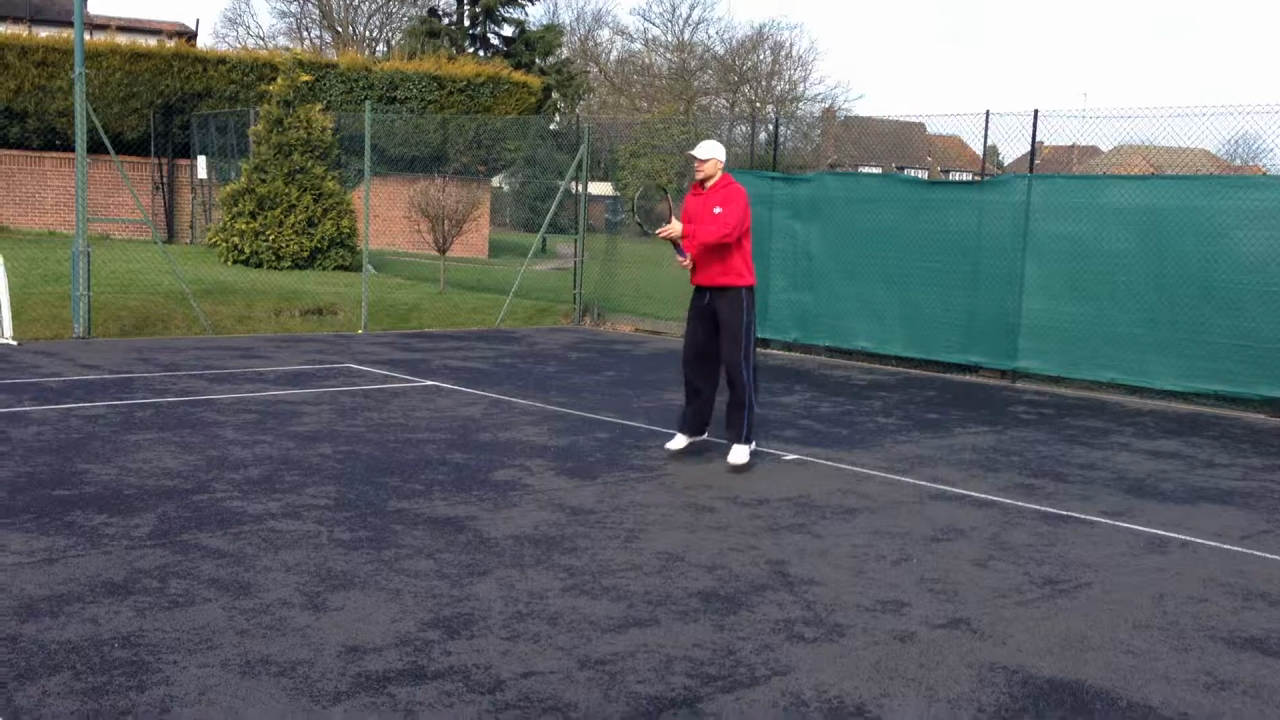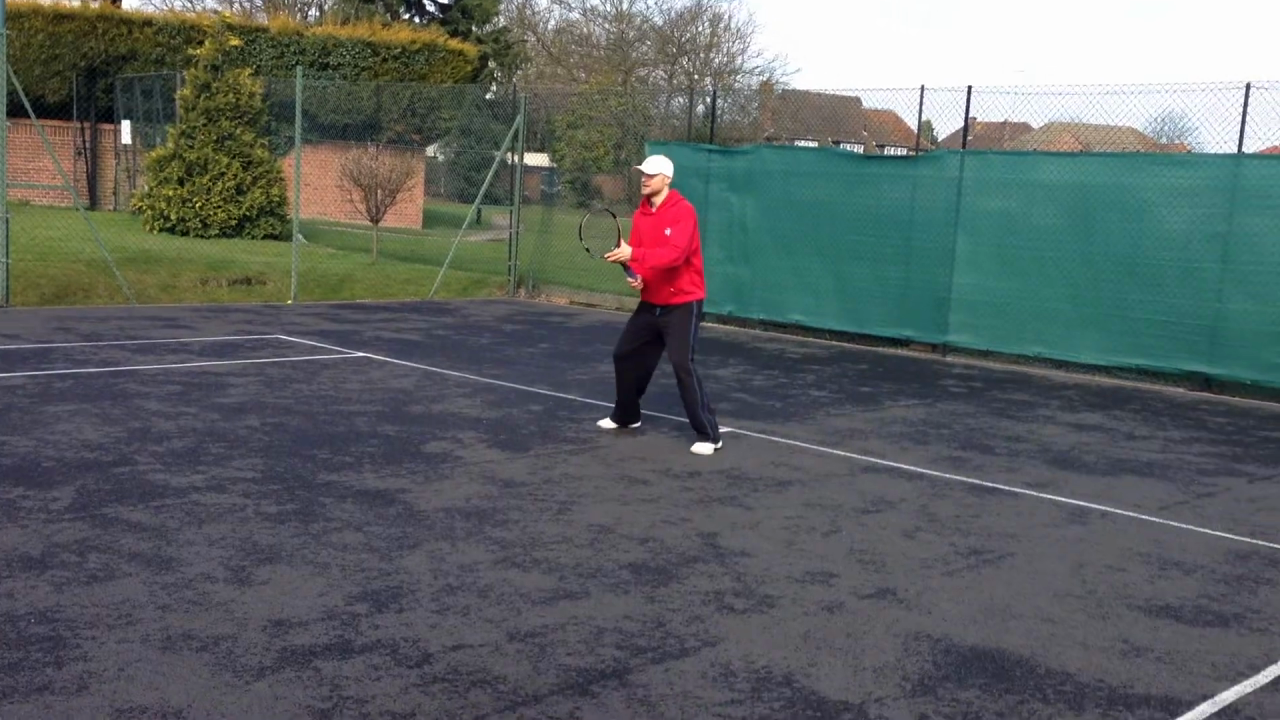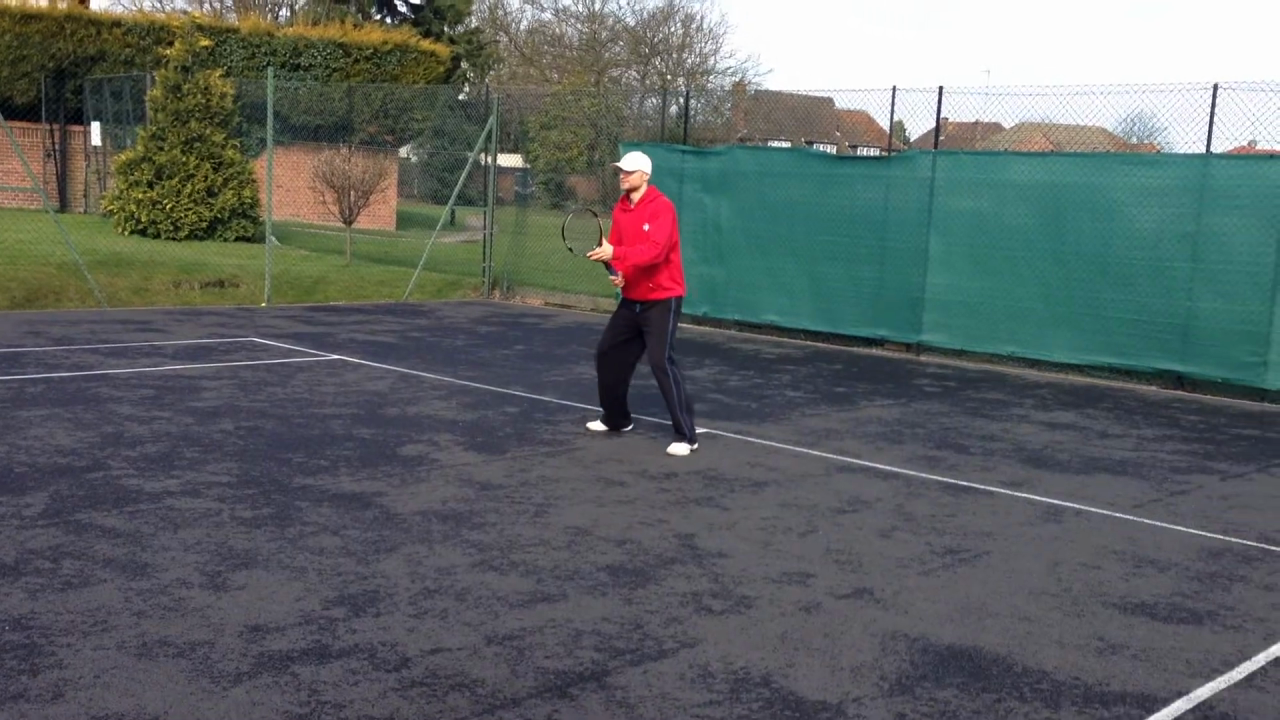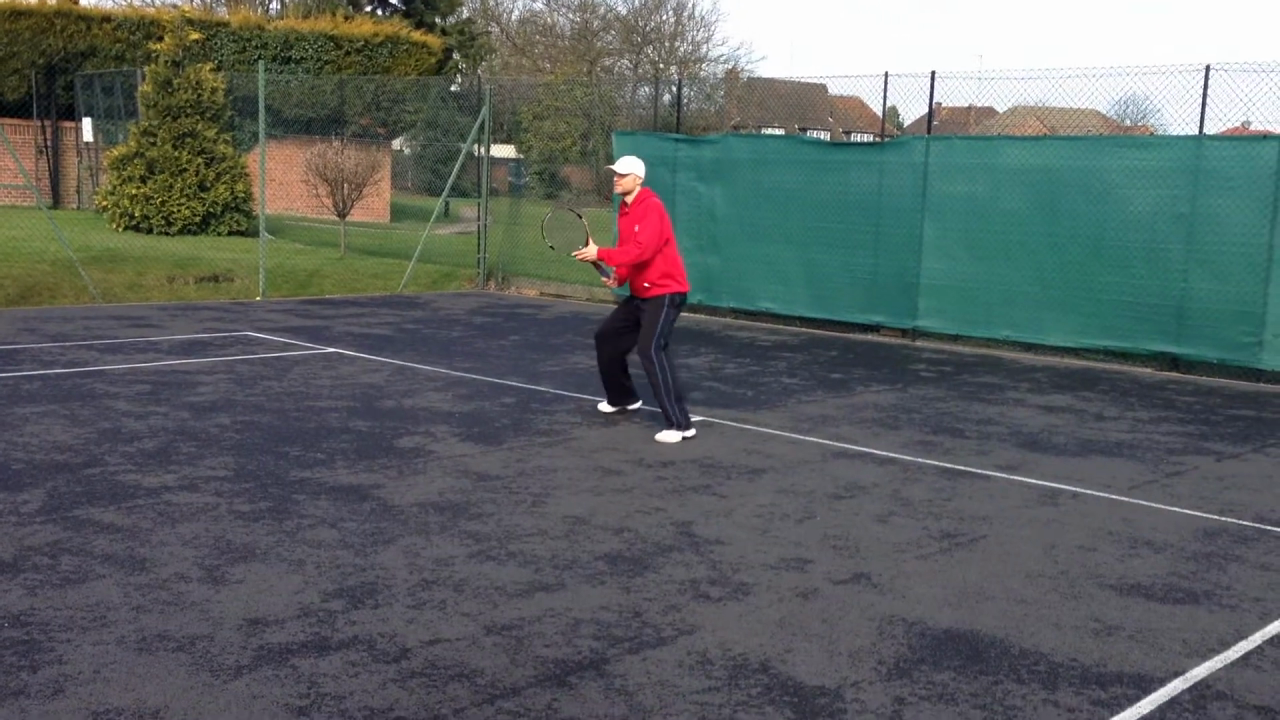
dt=0.4s
person 1, frame 1
left shoulder: (735, 194)
right shoulder: (692, 197)
left elbow: (725, 232)
right elbow: (687, 237)
left wrist: (684, 230)
right wrist: (686, 257)
left hip: (735, 290)
right hip: (702, 290)
left knee: (736, 361)
right knee: (695, 358)
left ankle: (742, 438)
right ankle: (692, 426)
person 1, frame 2
left shoulder: (683, 211)
right shoulder: (641, 212)
left elbow: (675, 254)
right elbow: (636, 251)
left wrist: (634, 254)
right wrist: (636, 276)
left hip: (682, 304)
right hip: (650, 303)
left knee: (683, 365)
right knee: (625, 355)
left ankle: (708, 434)
right ankle: (626, 414)
person 1, frame 3
left shoulder: (662, 207)
right shoulder: (620, 209)
left elbow: (655, 250)
right elbow: (615, 248)
left wrist: (616, 253)
right wrist: (618, 273)
left hip: (663, 300)
right hip: (631, 299)
left knee: (661, 362)
right knee: (608, 353)
left ankle: (686, 435)
right ankle: (615, 418)
person 1, frame 4
left shoulder: (652, 207)
right shoulder: (624, 211)
left elbow: (642, 251)
left wrist: (600, 255)
right wrist: (618, 277)
left hip: (665, 293)
right hip: (640, 294)
left knee: (652, 351)
right knee: (606, 337)
left ankle: (679, 424)
right ankle: (623, 397)
